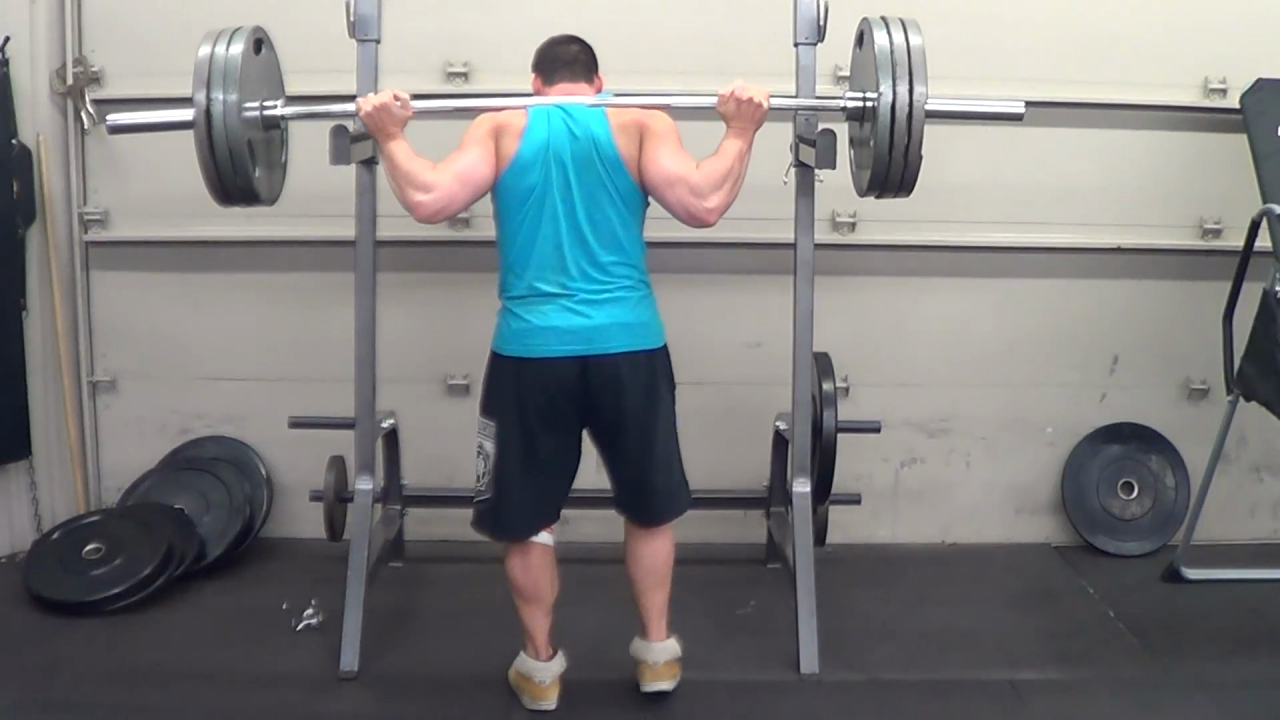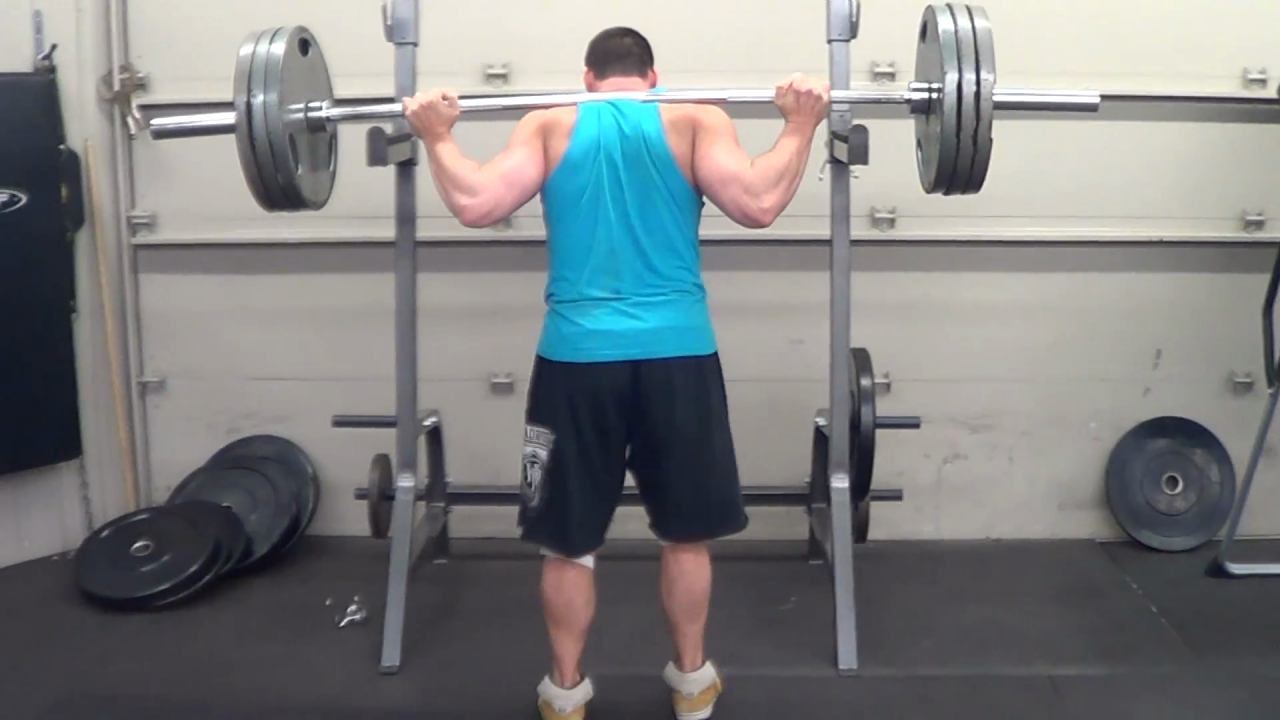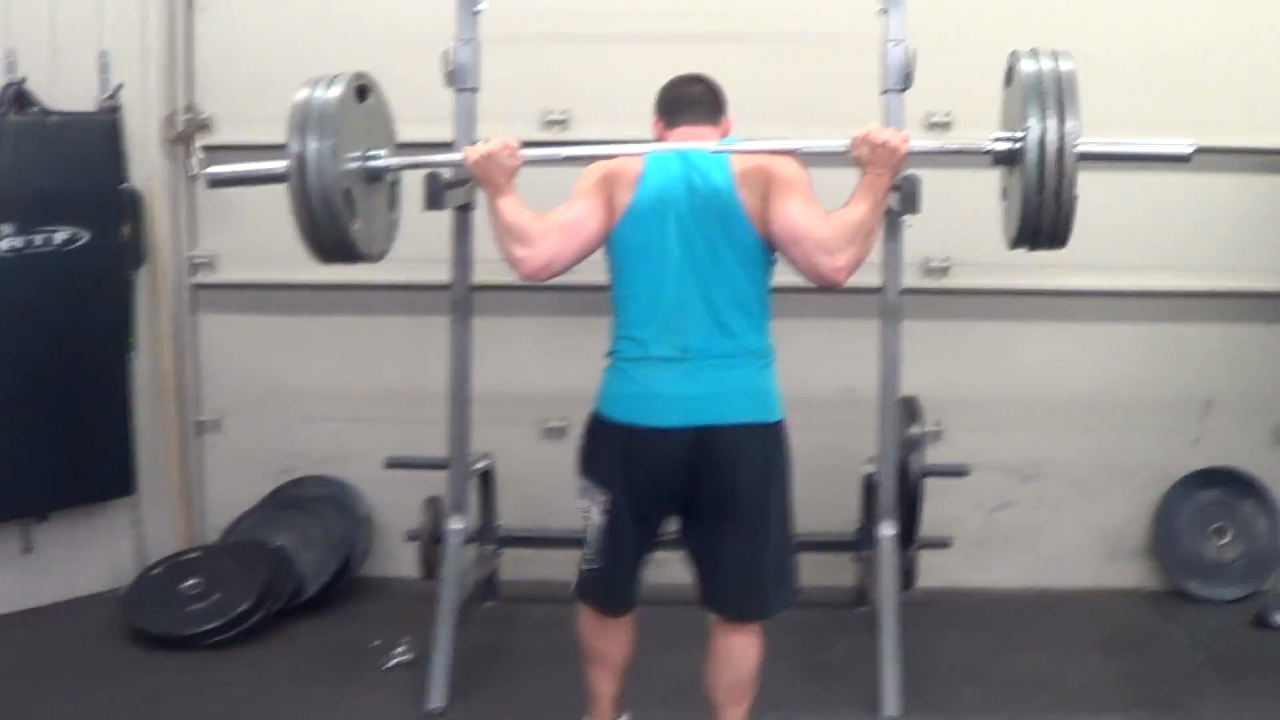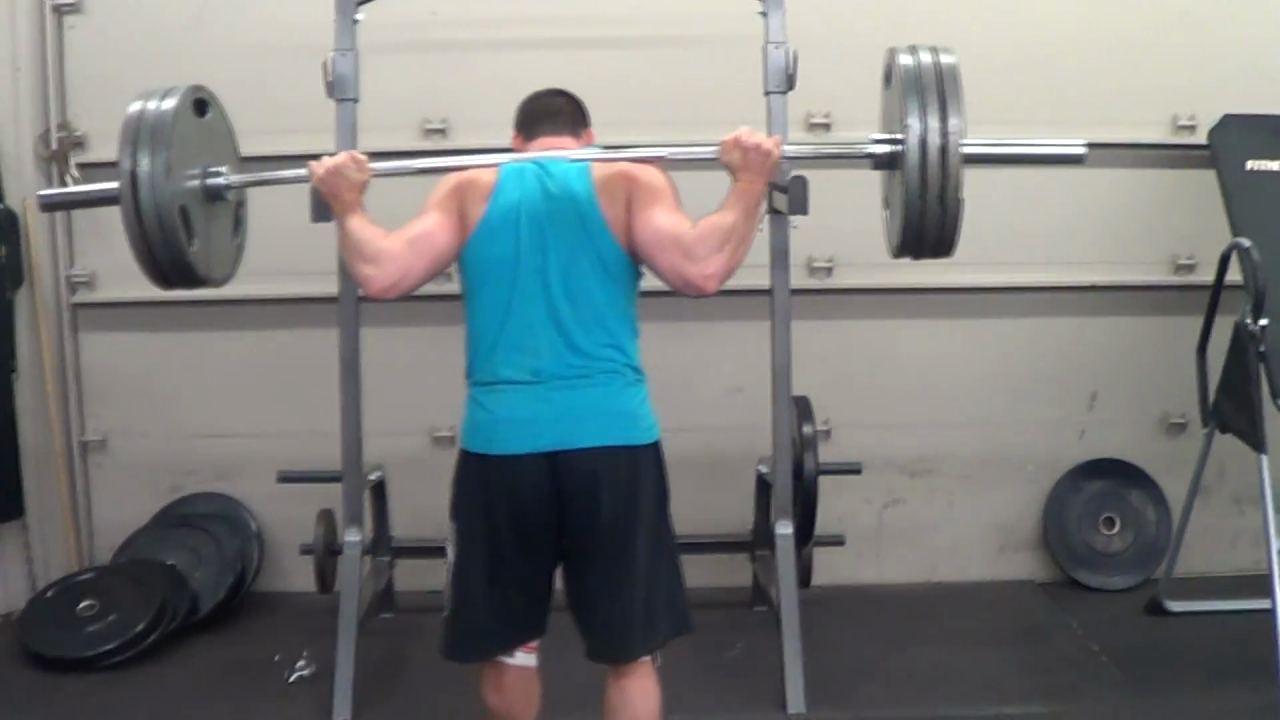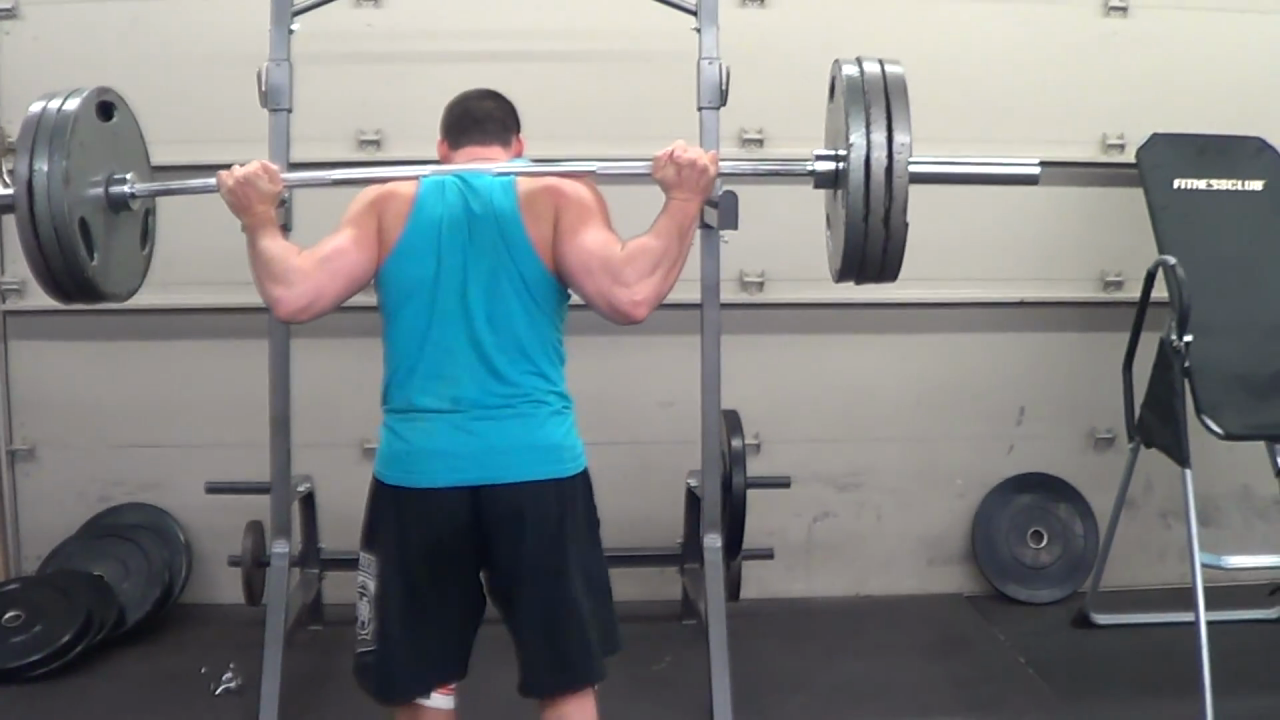
dt=1s
person 1, frame 1
left shoulder: (500, 126)
right shoulder: (641, 123)
left elbow: (428, 201)
right elbow: (703, 205)
left wrist: (389, 134)
right wrist: (741, 130)
left hip: (530, 351)
right hip: (628, 347)
left knee: (525, 520)
right knee: (649, 509)
left ankle: (540, 665)
right ankle: (657, 650)
person 1, frame 2
left shoulder: (549, 125)
right shoulder: (695, 119)
left elbow: (475, 205)
right elbow: (758, 204)
left wrist: (436, 135)
right wrist: (800, 124)
left hip: (575, 357)
right hip: (678, 354)
left knee: (567, 541)
right knee: (686, 533)
person 1, frame 3
left shoulder: (614, 176)
right shoulder: (768, 173)
left elbow: (535, 257)
right elbow: (831, 261)
left wrist: (499, 187)
right wrist: (877, 177)
left hip: (633, 416)
right hip: (741, 418)
left knee: (606, 591)
right knee: (738, 608)
person 1, frame 4
left shoulder: (468, 190)
right shoulder: (629, 181)
left elbow: (383, 276)
right elbow: (700, 271)
left wrist: (347, 203)
right wrist: (749, 182)
left hip: (501, 443)
right hip: (613, 439)
left knee: (507, 643)
right knee: (630, 649)
person 1, frame 5
left shoulder: (387, 204)
right shoulder: (559, 198)
left elbow: (292, 296)
right elbow: (630, 297)
left wrist: (258, 214)
right wrist: (685, 199)
left hip: (419, 475)
right hip: (538, 470)
